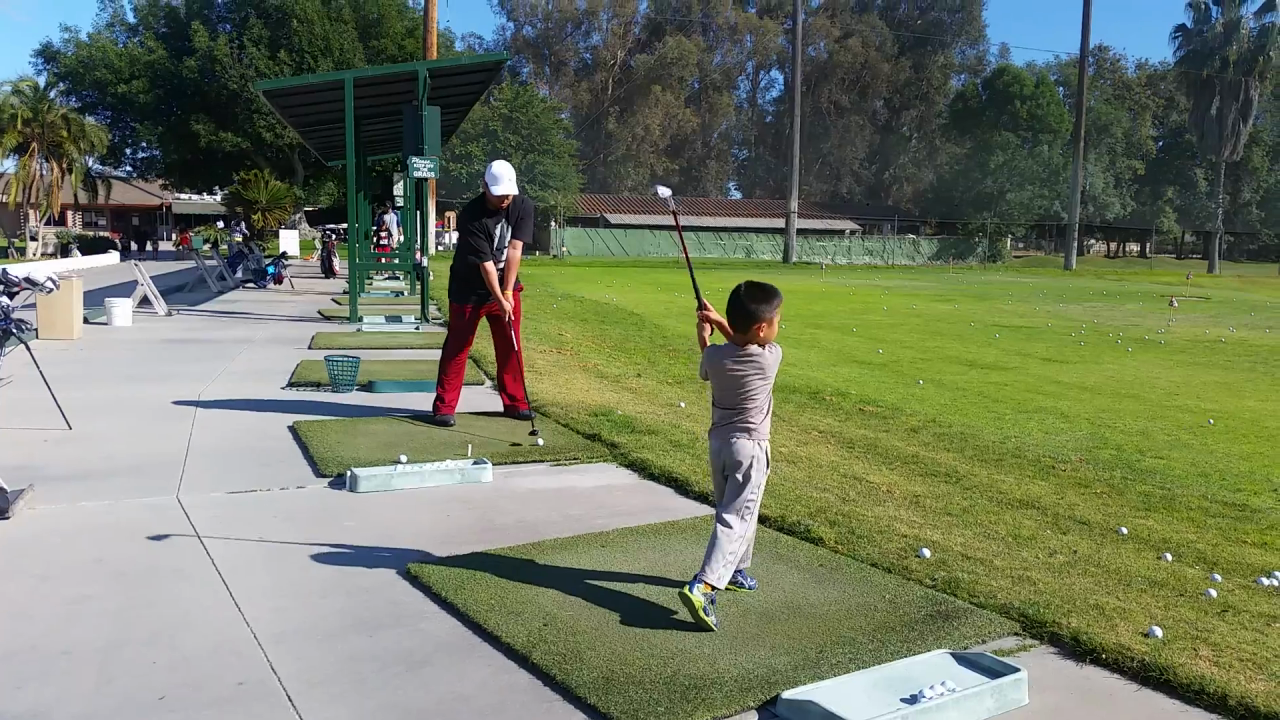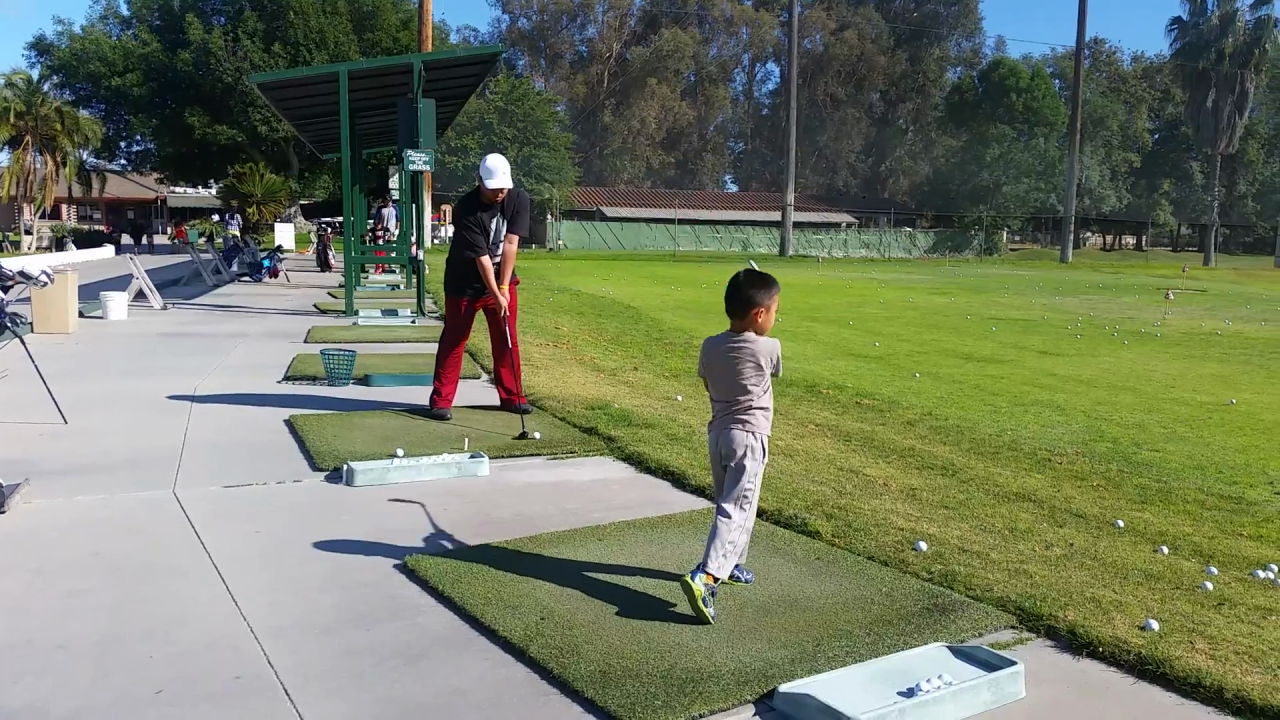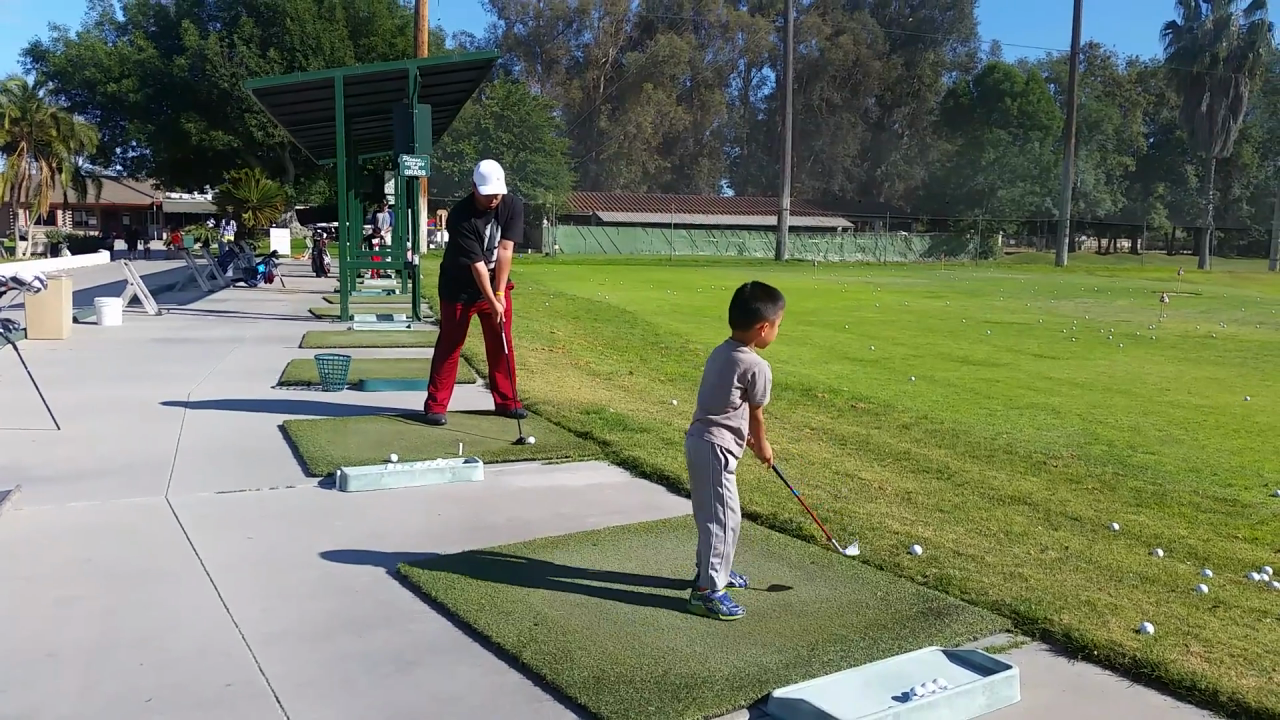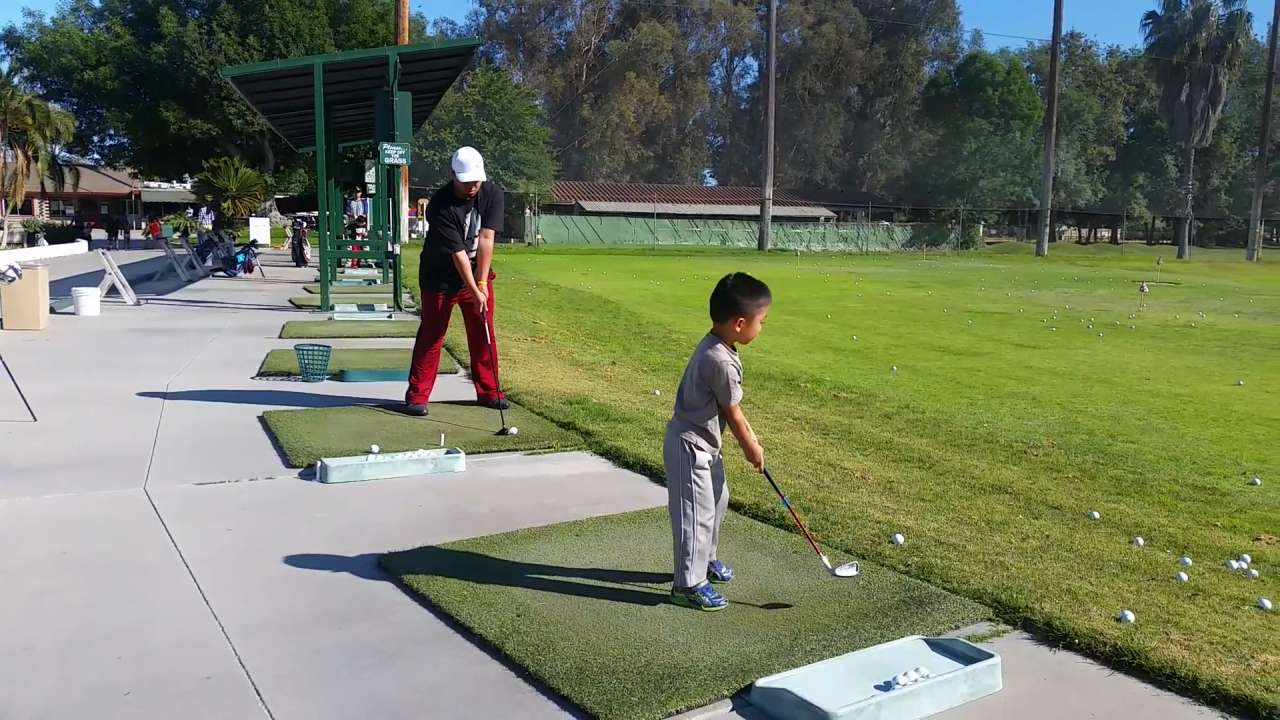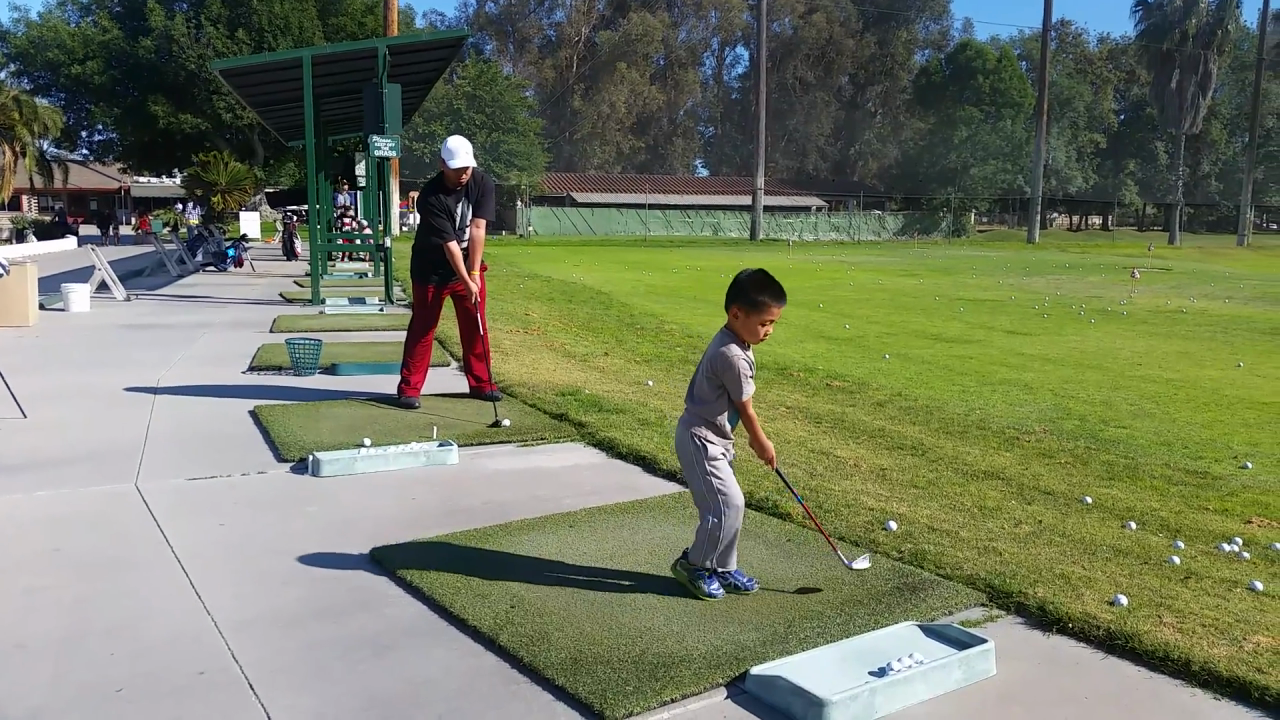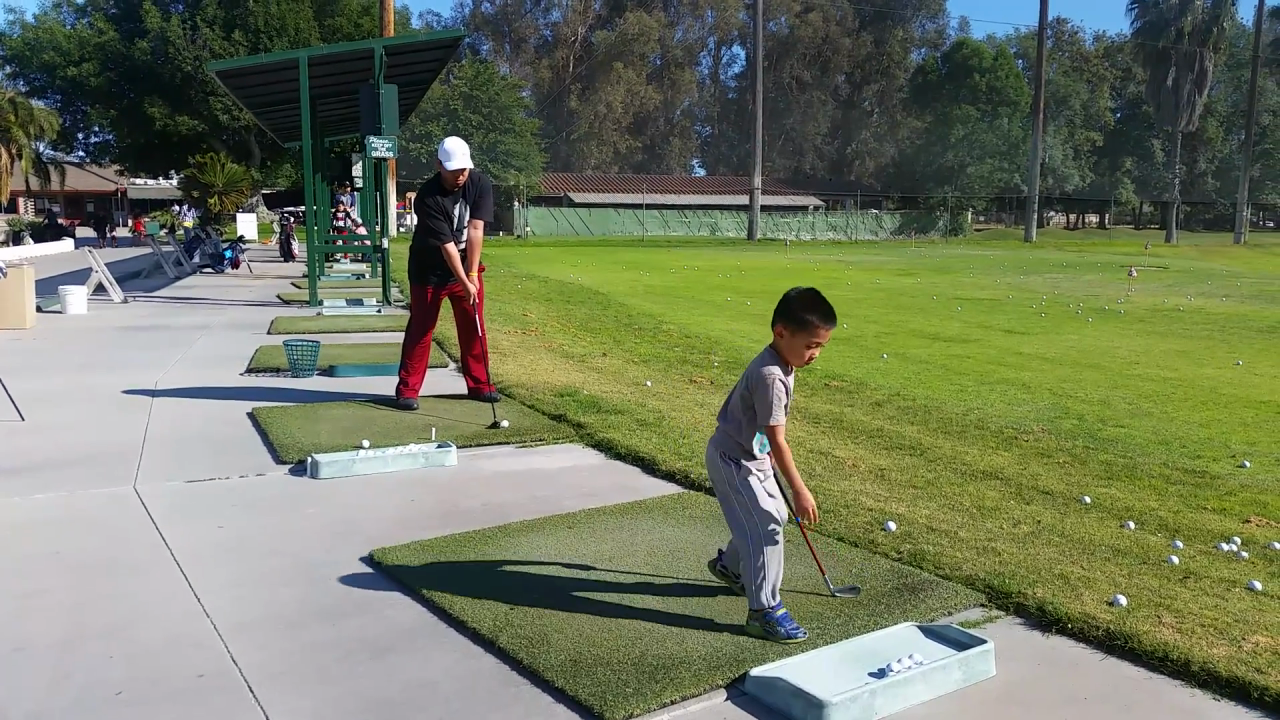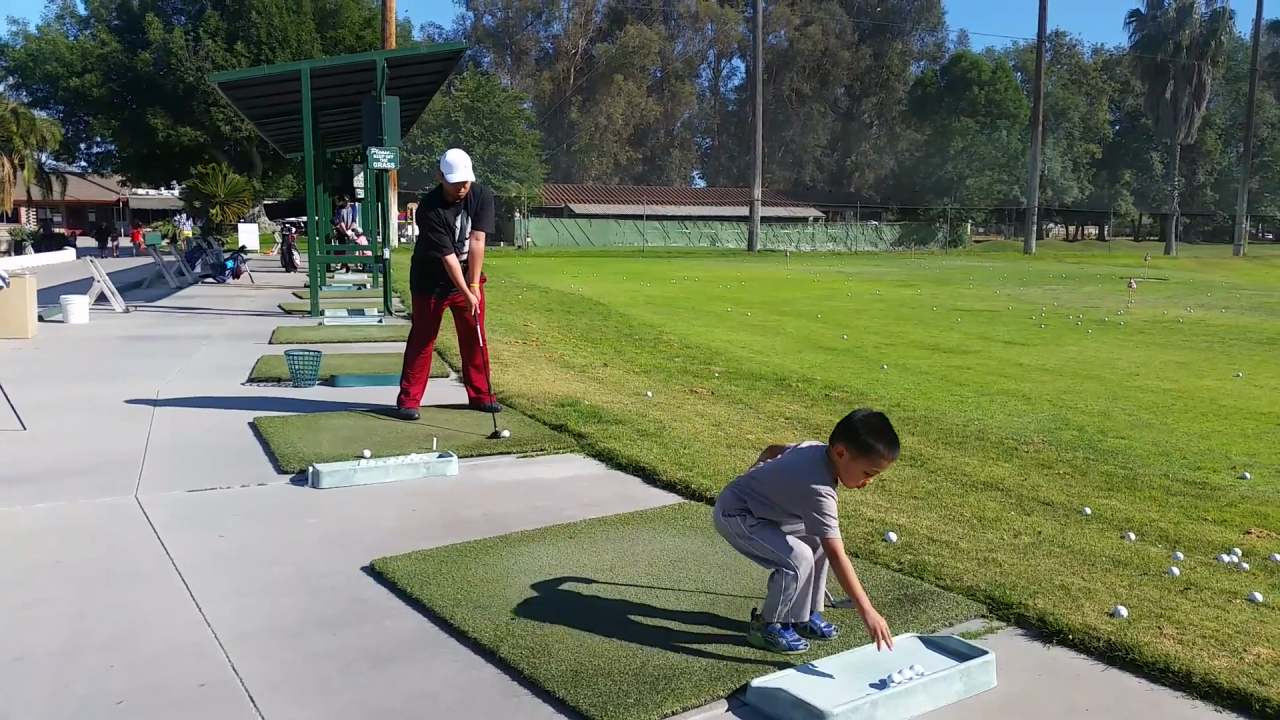
dt=0.4s
person 1, frame 1
left shoulder: (714, 357)
right shoulder: (772, 356)
left wrist: (704, 335)
right wrist: (719, 320)
left hip: (719, 443)
right hip: (750, 448)
left knee: (730, 512)
right knee: (736, 518)
left ankle: (730, 570)
right ankle: (703, 585)
person 1, frame 2
left shoulder: (710, 347)
right shoulder: (770, 348)
left hip: (717, 434)
right hip: (747, 438)
left knee: (729, 504)
right knee: (736, 510)
left ankle: (725, 564)
right ankle: (705, 576)
person 1, frame 3
left shoulder: (719, 354)
right shoulder: (757, 367)
right elbow: (755, 416)
left wrist: (747, 437)
right wrist: (762, 447)
left hip: (698, 440)
right hip: (717, 448)
left knee: (712, 516)
right knee: (723, 519)
left ankle: (712, 572)
right ankle: (707, 589)
person 1, frame 4
left shoulder: (713, 346)
right shoulder: (723, 362)
left elbow: (729, 406)
right elbow: (731, 413)
left wrist: (749, 433)
right wrist: (751, 448)
left hip: (701, 442)
right hip: (690, 445)
left knee: (716, 502)
right knee: (696, 513)
left ankle: (703, 559)
right ankle: (689, 584)
person 1, frame 5
left shoulder: (730, 342)
right shoulder: (734, 357)
left elbow: (738, 404)
right elbow: (745, 409)
left wrist: (755, 438)
right wrist: (763, 444)
left hip: (714, 437)
right hip: (701, 440)
left knee: (726, 505)
right knee: (728, 506)
left ankle: (721, 568)
right ankle: (693, 564)
person 1, frame 6
left shoulder: (782, 364)
right shoulder: (770, 375)
right elbow: (776, 438)
left wrist: (773, 458)
right wrist: (799, 490)
left hip: (753, 455)
right hip: (733, 459)
left knee: (777, 515)
right knee: (764, 530)
left ankle: (728, 564)
right ankle: (764, 612)
person 1, frame 7
left shoulder: (816, 449)
right shoulder: (819, 490)
left elbow: (774, 449)
right elbow: (837, 557)
left wrist: (758, 476)
right wrist: (867, 611)
right hip: (734, 515)
left knee: (817, 543)
right knee: (798, 559)
left ankle: (804, 614)
right ankle: (766, 626)
person 2, frame 1
left shoulder: (523, 206)
right shoulder: (471, 216)
left elbow: (514, 250)
right elbow: (485, 263)
left wrist: (508, 292)
right wrist: (499, 299)
left hip: (507, 287)
right hip: (469, 290)
left knee: (510, 345)
right knee: (457, 346)
left ankle: (514, 402)
right ankle: (444, 406)
person 2, frame 2
left shoulder: (519, 200)
right shoulder: (466, 210)
left elbow: (510, 244)
right elbow: (481, 257)
left wrist: (504, 287)
right wrist: (495, 294)
left hip: (503, 280)
right hip: (465, 283)
left knee: (507, 339)
right knee: (454, 340)
left ankle: (510, 396)
right ankle: (440, 399)
person 2, frame 3
left shoulder: (513, 205)
right shoulder: (460, 217)
left elbow: (505, 250)
right elbow: (476, 263)
left wrist: (500, 293)
right wrist: (491, 301)
left hip: (497, 284)
right hip: (459, 288)
left knee: (502, 344)
right knee: (450, 344)
left ankle: (506, 400)
right ankle: (435, 404)
person 2, frame 4
left shoulder: (493, 193)
right shoulder: (439, 205)
left elbow: (486, 239)
right elbow: (457, 252)
left wrist: (482, 283)
right wrist: (474, 290)
left hip: (478, 273)
right hip: (440, 277)
left knee: (484, 333)
right knee: (431, 335)
left ankle: (488, 391)
right ankle: (417, 395)
person 2, frame 5
left shoulder: (483, 184)
right shoulder: (430, 196)
left elbow: (478, 229)
right elbow: (448, 242)
left wrist: (474, 273)
right wrist: (466, 281)
left hip: (469, 265)
right hip: (431, 270)
left knee: (475, 325)
right knee: (423, 327)
left ankle: (481, 383)
right ankle: (409, 388)
person 2, frame 6
left shoulder: (481, 184)
right shoulder: (427, 197)
left elbow: (475, 230)
right elbow: (446, 244)
left wrist: (473, 274)
right wrist: (464, 282)
left hip: (468, 266)
right hip: (429, 270)
left knee: (473, 326)
right knee: (421, 328)
left ankle: (479, 384)
right ankle: (407, 389)
person 2, frame 7
left shoulder: (482, 196)
right shoulder: (429, 208)
left elbow: (477, 241)
right elbow: (447, 256)
left wrist: (474, 285)
right wrist: (465, 293)
left hip: (468, 276)
right hip: (431, 281)
left knee: (474, 336)
right knee: (422, 338)
left ankle: (480, 394)
right ankle: (408, 398)
